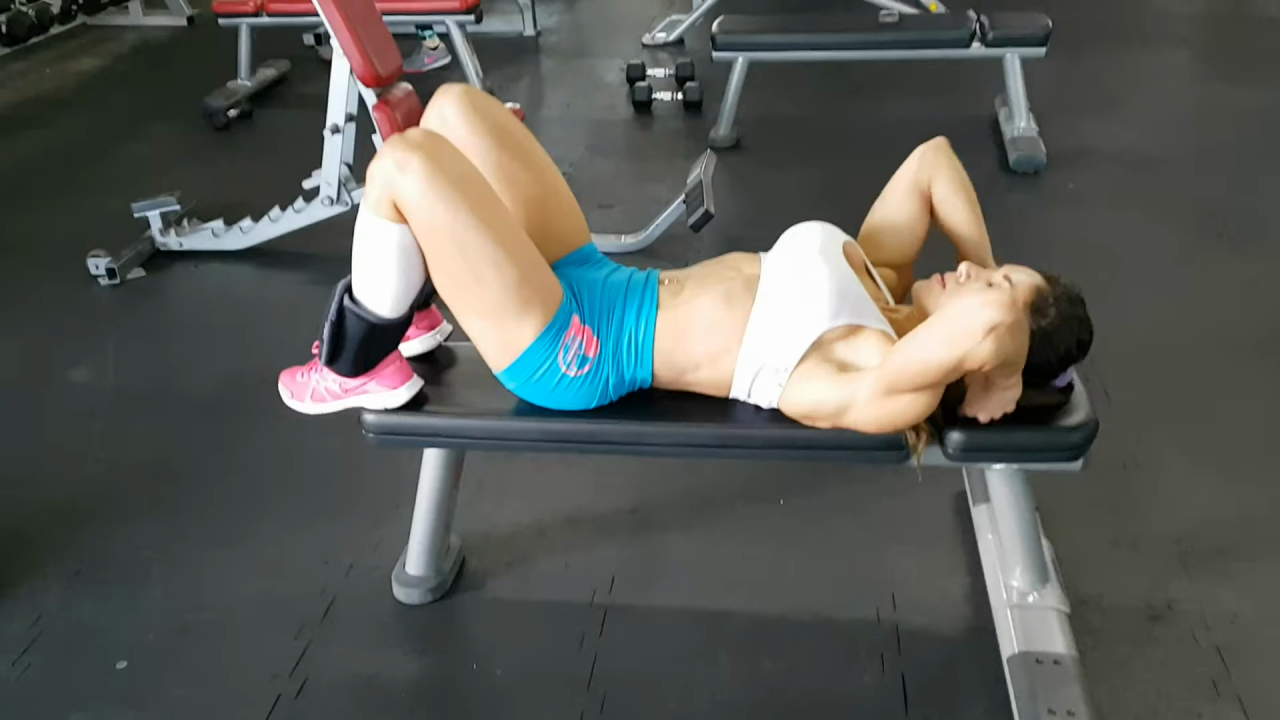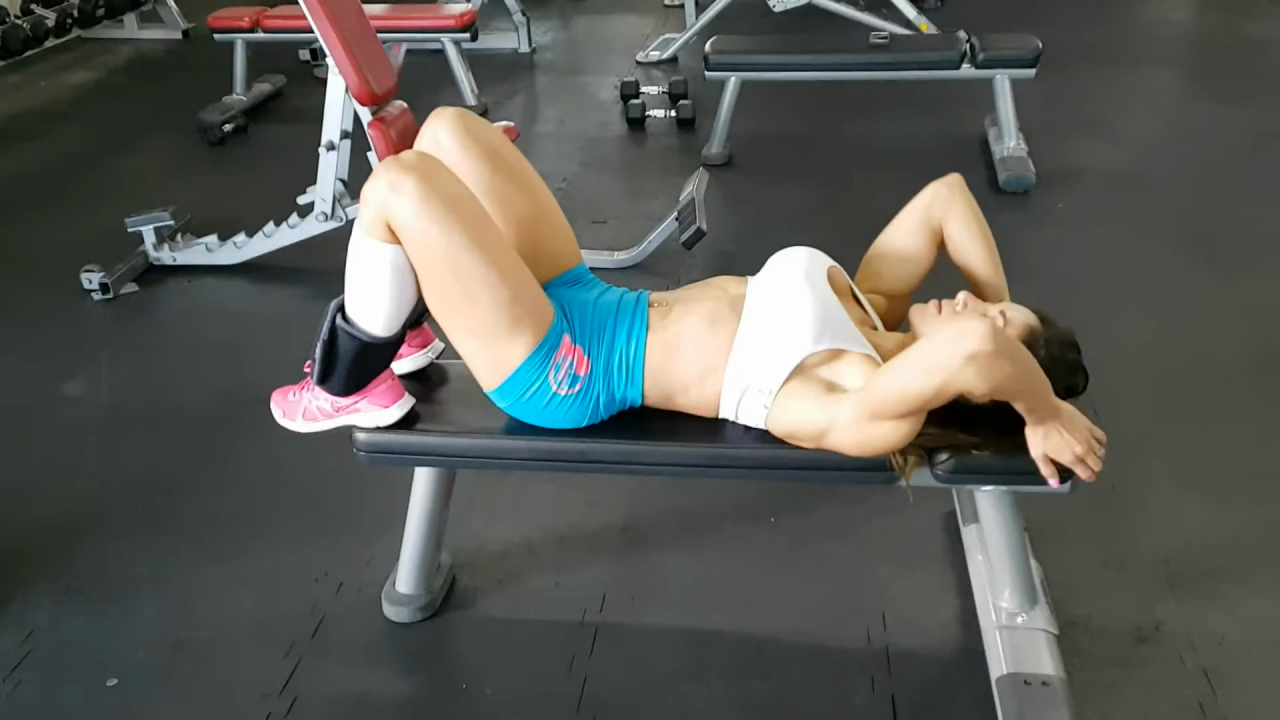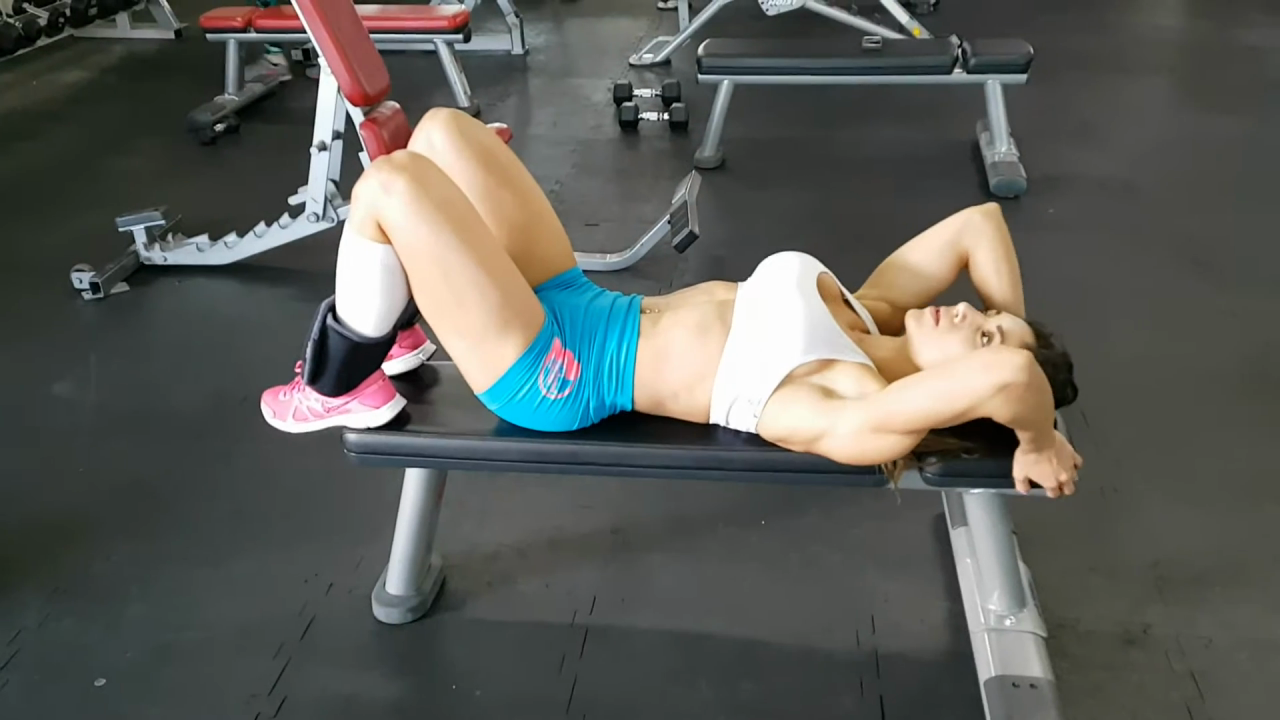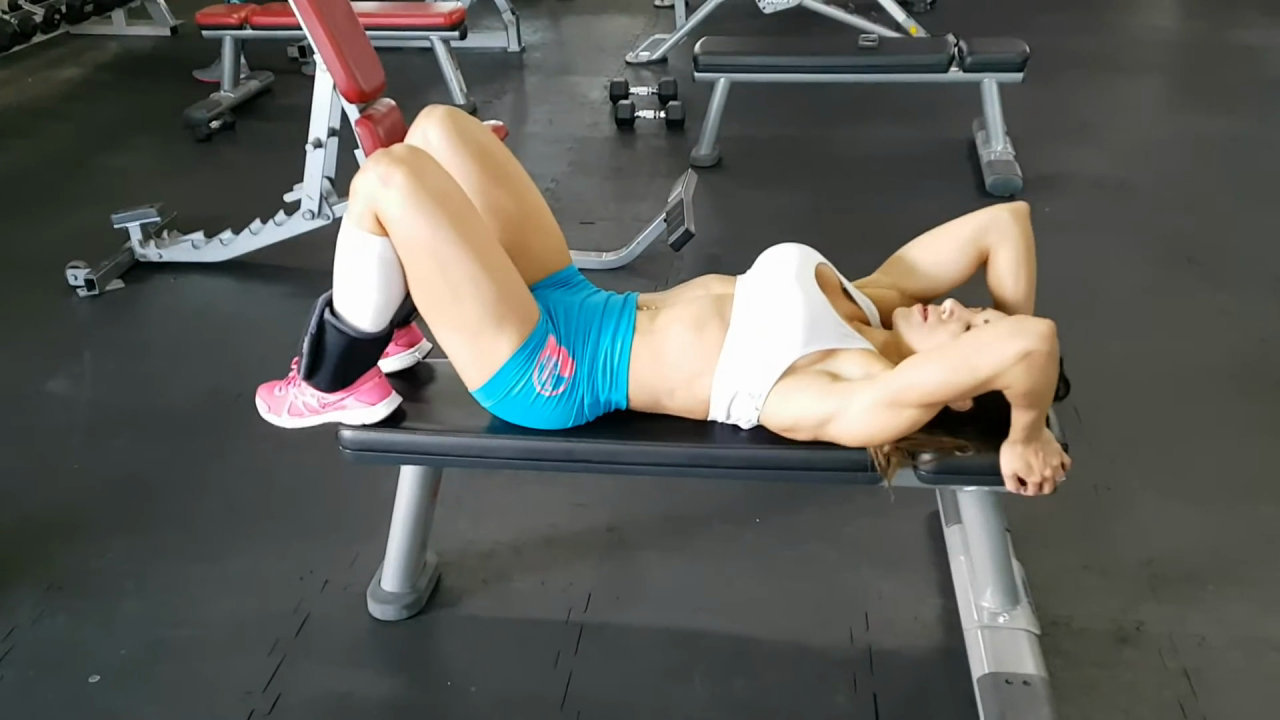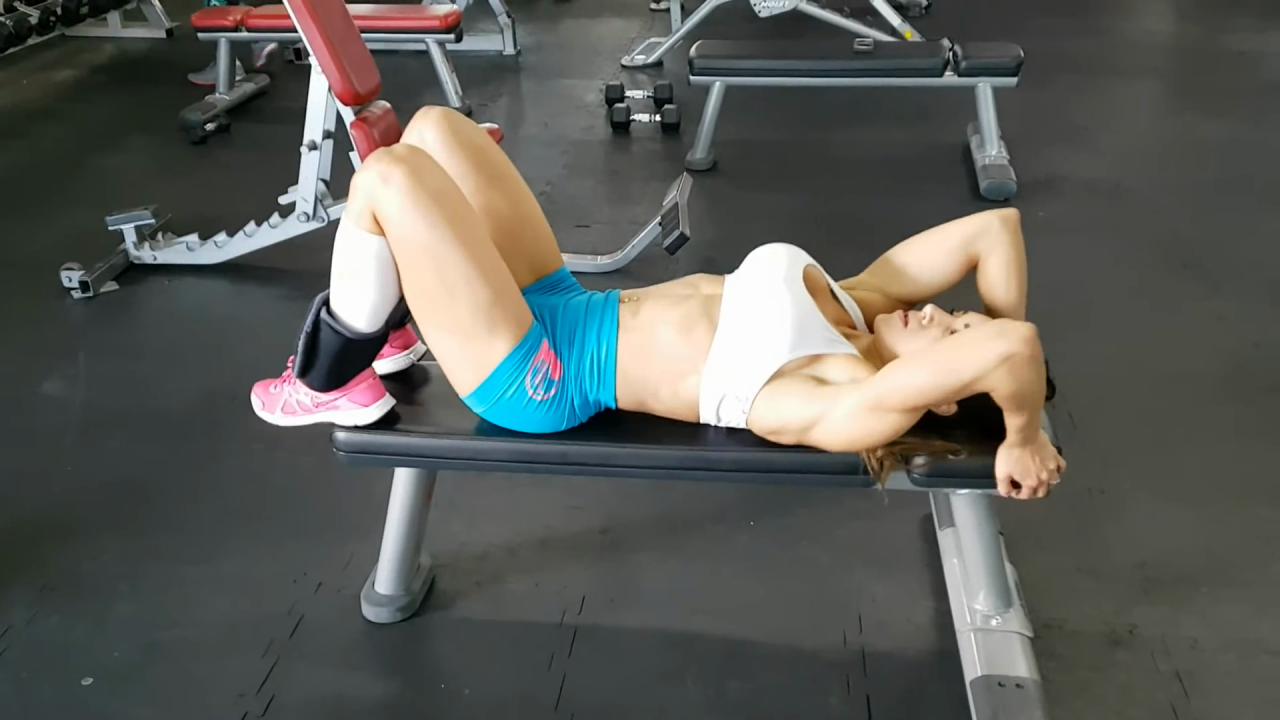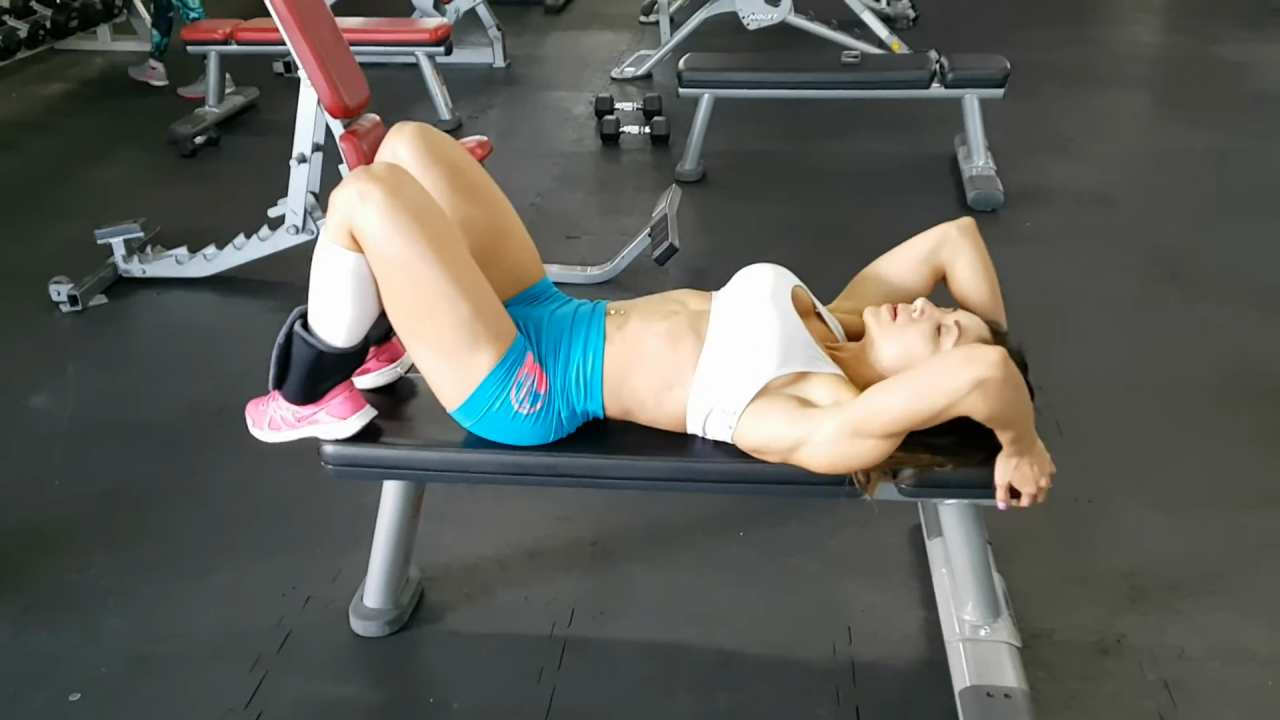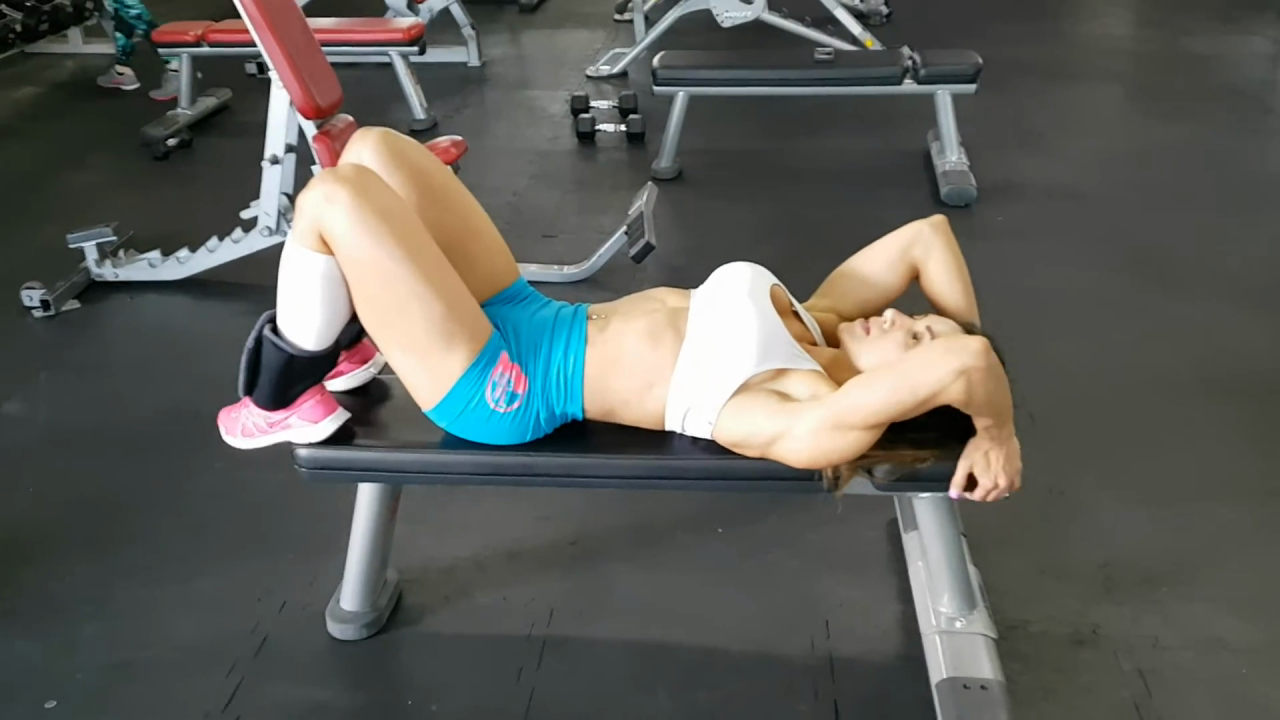
dt=0.3s
person 1, frame 1
left shoulder: (889, 390)
right shoulder: (882, 286)
left elbow: (990, 318)
right elbow: (933, 158)
left wrist: (999, 376)
right wrist: (996, 281)
left hip: (569, 355)
right hip: (594, 287)
left knee: (404, 162)
right knee: (455, 104)
left ankle: (362, 368)
right ankle: (399, 307)
person 1, frame 2
left shoulder: (882, 411)
right shoulder: (876, 313)
left elbow: (979, 350)
right elbow: (947, 194)
left wrist: (1045, 416)
right wrist: (1012, 320)
left hip: (560, 375)
right hip: (587, 310)
left knee: (399, 183)
right knee: (446, 129)
left ankle: (352, 389)
right ankle: (400, 331)
person 1, frame 3
left shoulder: (873, 413)
right shoulder: (869, 319)
left elbow: (1006, 383)
right elbow: (979, 220)
left wrist: (1037, 440)
right wrist: (1019, 337)
left hip: (550, 378)
right hip: (577, 309)
left knee: (389, 183)
right knee: (441, 128)
left ankle: (343, 389)
right ankle: (392, 332)
person 1, frame 4
left shoulder: (880, 400)
right shoulder: (874, 308)
left elbow: (1034, 341)
right elbow: (1006, 218)
left wrist: (1026, 432)
right wrist: (1013, 328)
left hip: (545, 377)
right hip: (571, 311)
left knee: (387, 176)
right knee: (435, 126)
left ankle: (340, 384)
right ankle: (388, 327)
person 1, frame 5
left shoulder: (857, 405)
right shoulder: (857, 310)
left elbow: (1013, 348)
right elbow: (996, 225)
left wrist: (1023, 435)
right wrist: (1009, 340)
left hip: (532, 381)
right hip: (562, 310)
left knee: (387, 175)
right knee: (433, 126)
left ankle: (335, 383)
right ankle: (383, 329)
person 1, frame 6
left shoulder: (844, 427)
right shoulder: (843, 329)
left elbow: (986, 372)
right elbow: (955, 236)
left wrist: (1020, 443)
right wrist: (1000, 344)
left hip: (520, 390)
right hip: (548, 323)
left knee: (365, 194)
right knee: (409, 142)
left ankle: (316, 394)
right ankle: (368, 342)
person 1, frame 7
left shoulder: (822, 420)
right shoulder: (815, 329)
left elbow: (966, 363)
right elbow: (926, 232)
left wrist: (994, 431)
right wrist: (971, 338)
left hip: (498, 390)
right hip: (526, 322)
left knee: (332, 196)
right knee: (370, 148)
left ankle: (289, 399)
right ankle: (343, 342)
